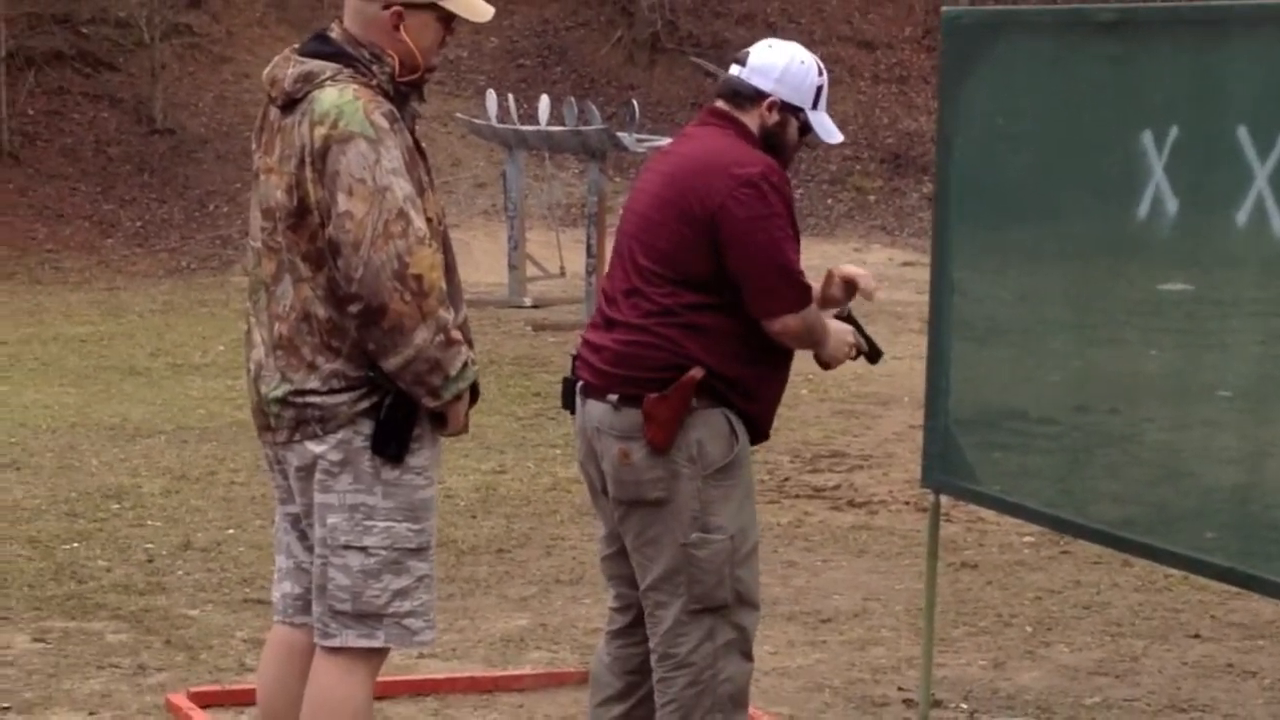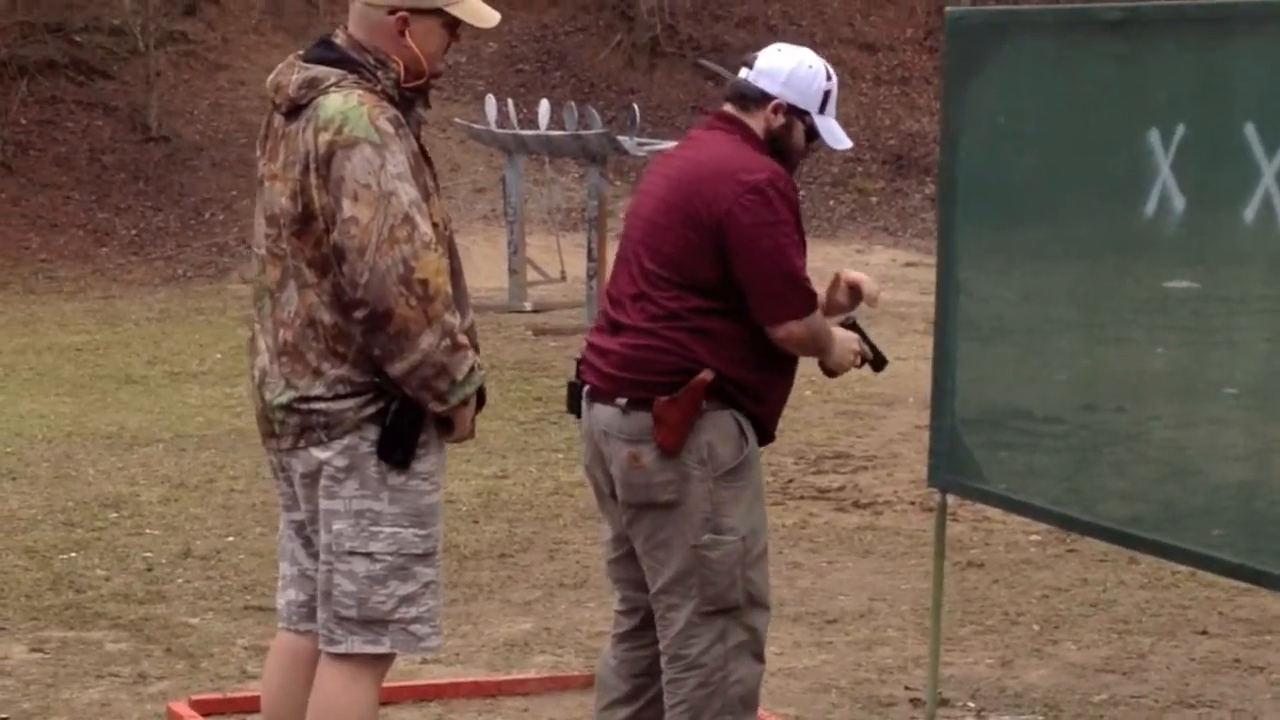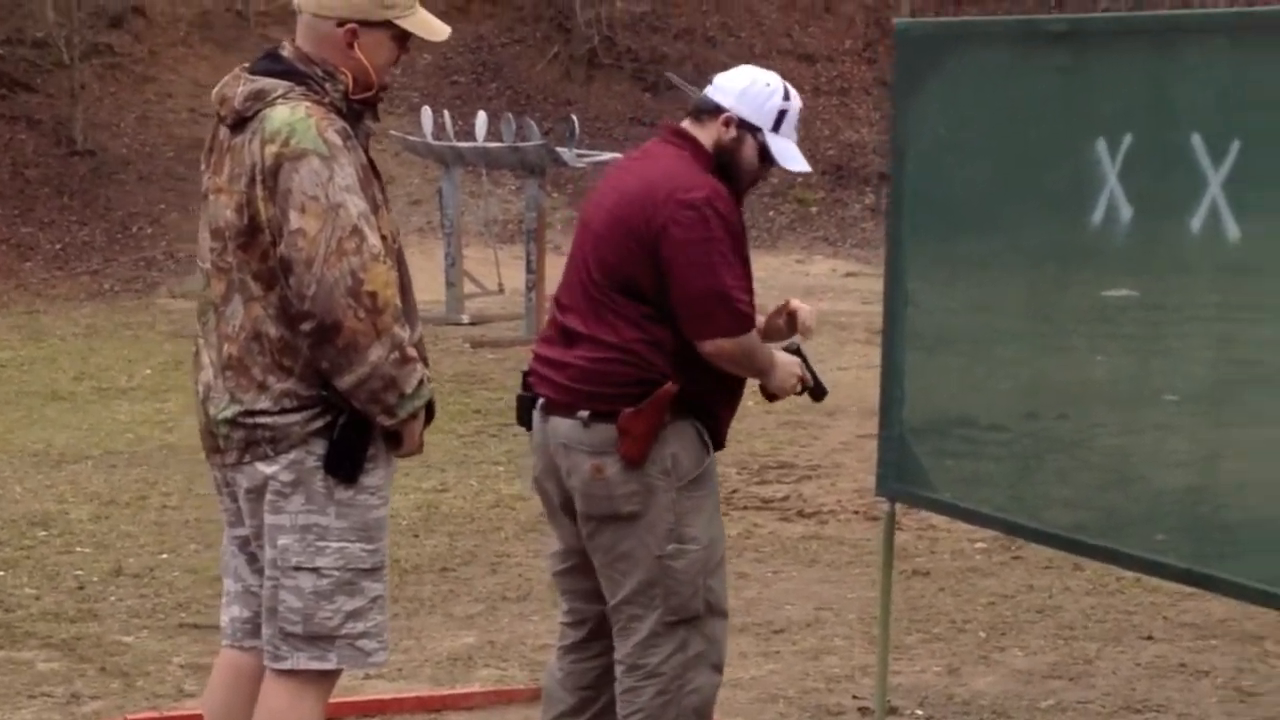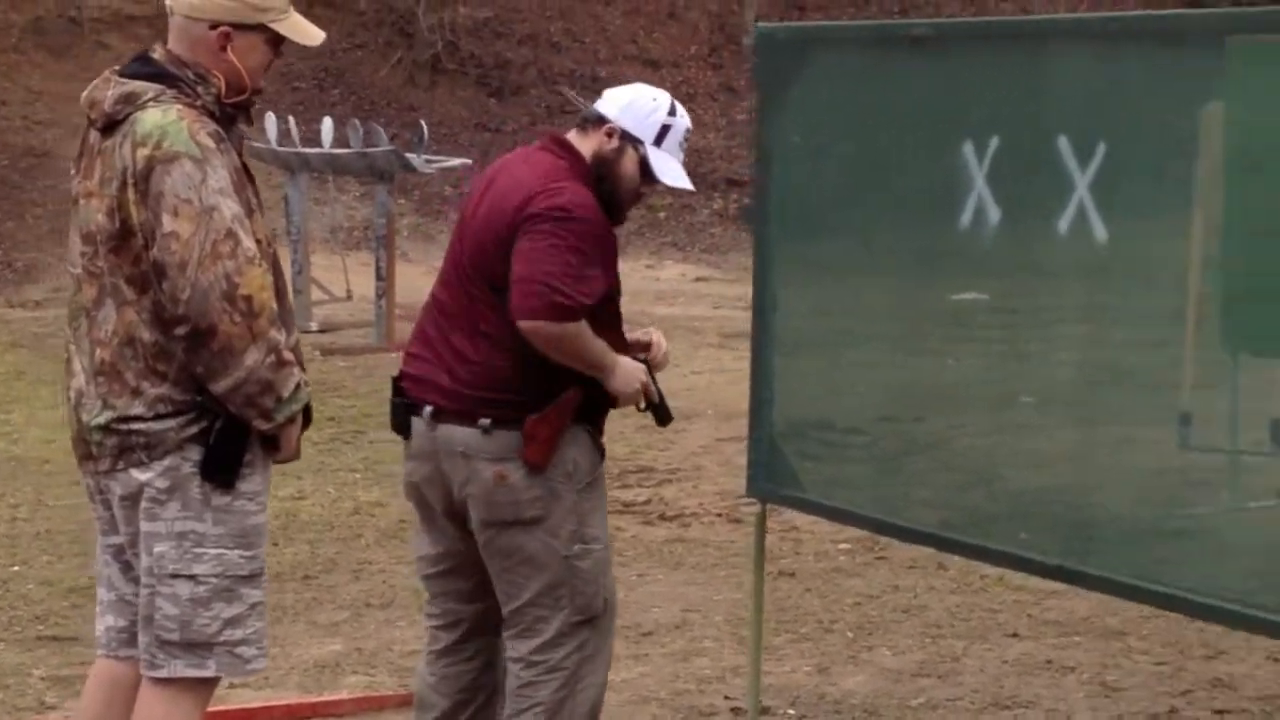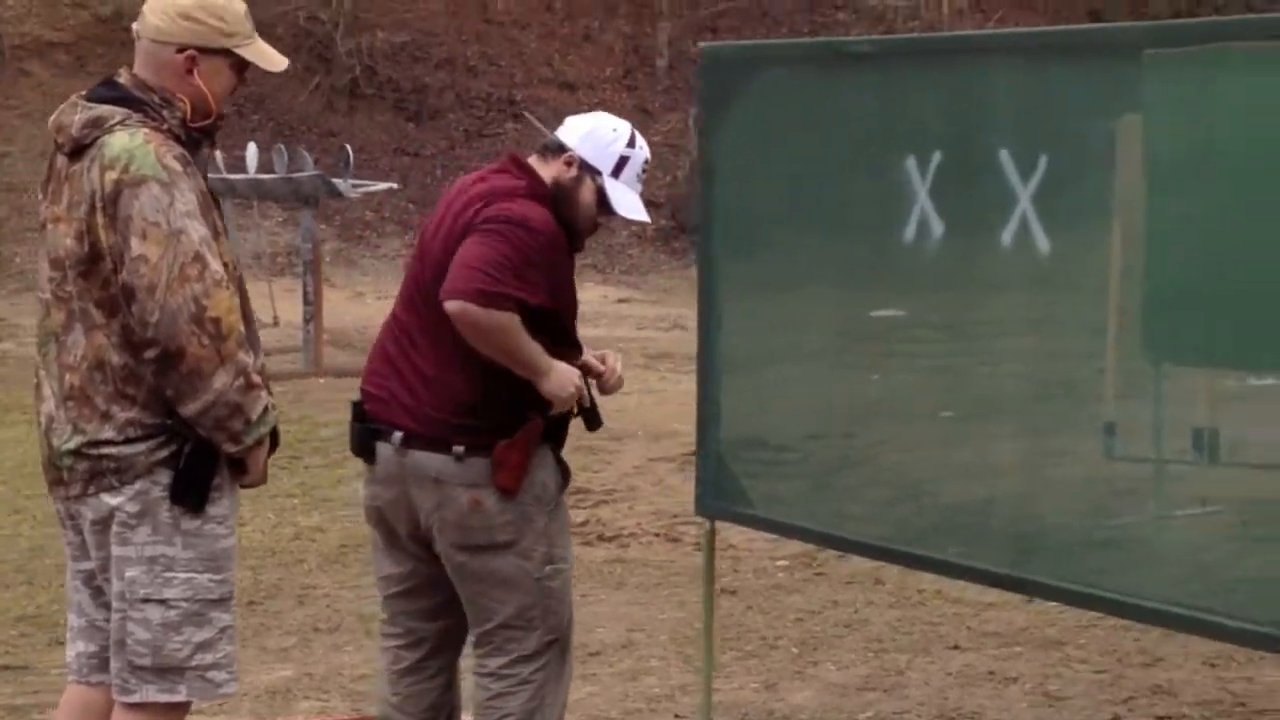
dt=0.2s
person 1, frame 1
left shoulder: (297, 101)
right shoulder: (354, 116)
right elbow: (389, 277)
right wrist: (448, 381)
left hip: (297, 393)
right hip: (361, 410)
left knee: (302, 614)
right knee: (353, 634)
person 1, frame 2
left shoulder: (301, 107)
right shoulder: (359, 122)
right elbow: (395, 282)
right wrist: (455, 386)
left hip: (302, 399)
right hip: (366, 416)
left knee: (308, 622)
right knee: (358, 640)
person 1, frame 3
left shoulder: (246, 119)
right shoulder: (307, 134)
right elbow: (343, 295)
right wrist: (404, 399)
left hip: (246, 414)
right hip: (312, 431)
left knee: (251, 638)
right knee: (305, 656)
person 1, frame 4
left shoulder: (118, 121)
right shoulder: (178, 137)
right elbow: (218, 299)
right wrist: (281, 404)
left hip: (119, 420)
right hip: (184, 436)
left knee: (126, 646)
person 1, frame 5
left shoulder: (82, 147)
right shoulder: (145, 160)
right elbow: (186, 322)
right wrist: (249, 425)
left hip: (88, 446)
right hip: (156, 462)
person 2, frame 1
left shoulder: (682, 155)
right shoulder: (746, 175)
right elbow: (782, 317)
left wrist: (819, 294)
right wrist: (826, 335)
left hip: (610, 410)
right hip: (673, 425)
left knee: (639, 611)
right knee: (704, 620)
person 2, frame 2
left shoulder: (688, 158)
right shoulder: (753, 180)
right elbow: (787, 324)
left wrist: (824, 301)
right wrist: (831, 344)
left hip: (616, 411)
right hip: (682, 430)
left knee: (645, 612)
right knee: (714, 623)
person 2, frame 3
left shoulder: (643, 169)
right shoulder: (696, 197)
right elbow: (718, 337)
left wrist: (761, 324)
right wrist: (771, 364)
left hip: (562, 422)
left knee: (590, 621)
right knee: (670, 633)
person 2, frame 4
left shoulder: (523, 171)
right shoulder: (566, 201)
right elbow: (541, 317)
left wrist: (618, 343)
right wrist: (609, 369)
left hip: (435, 426)
right hip: (514, 441)
left knee: (459, 623)
right knee: (558, 633)
person 2, frame 5
left shoulder: (486, 191)
right shoulder: (524, 219)
right elbow: (470, 305)
left wrist: (573, 362)
right wrist: (545, 372)
left hip: (396, 449)
right hip: (477, 463)
left knee: (417, 642)
right knee: (522, 650)
